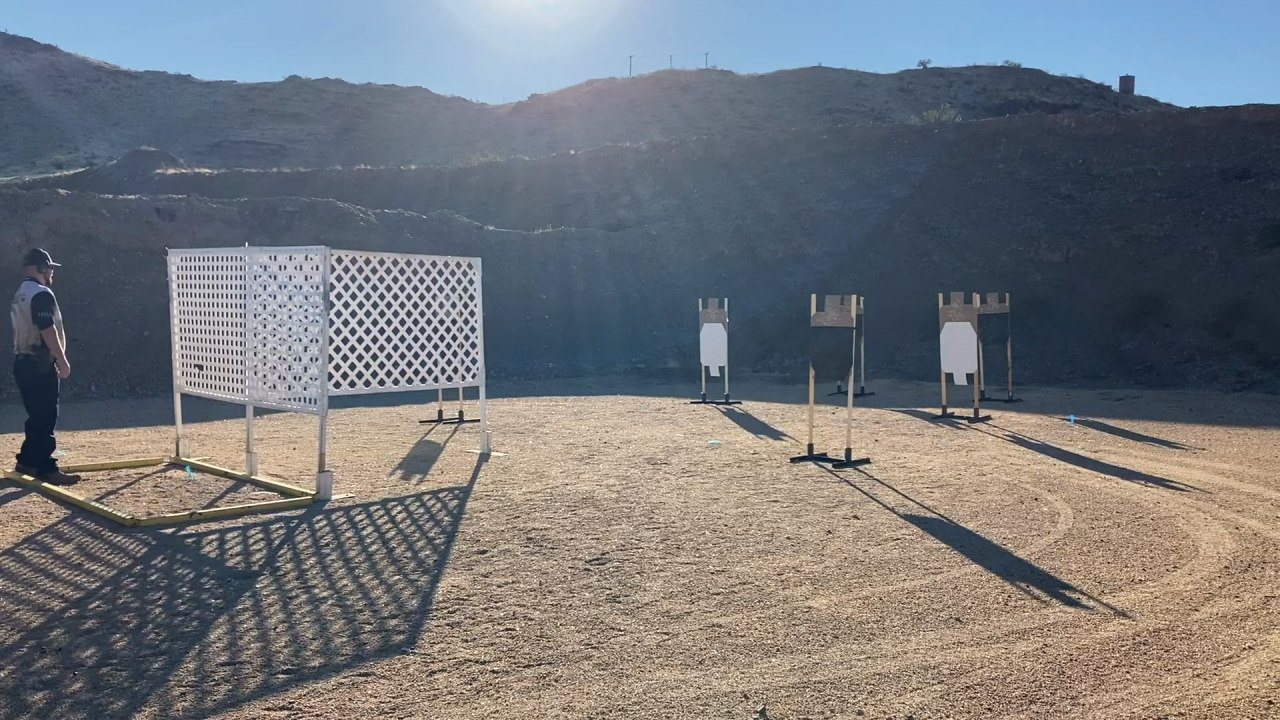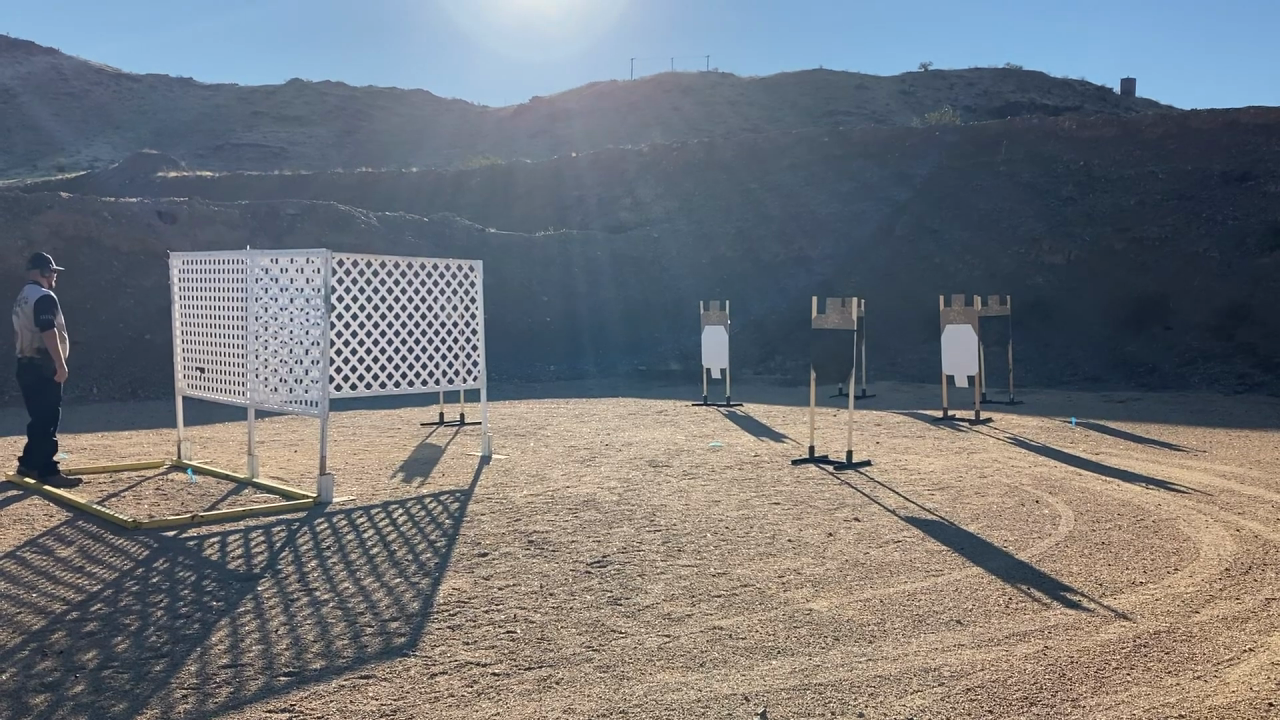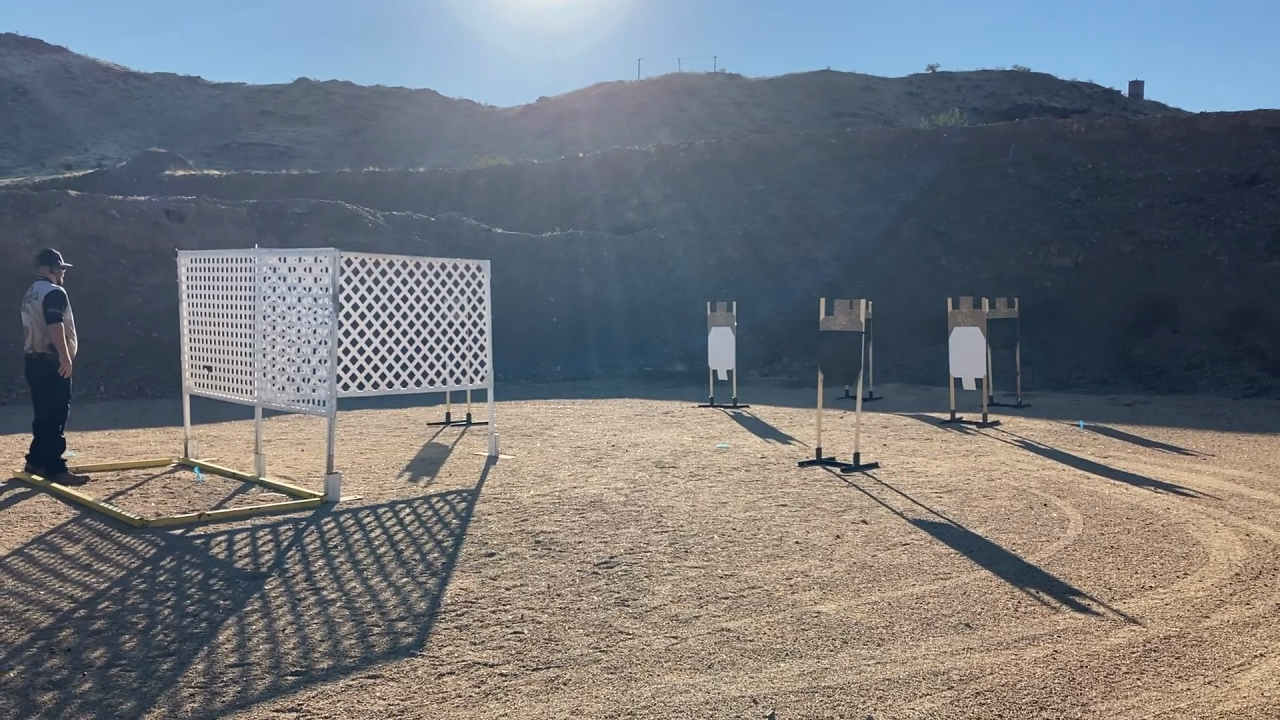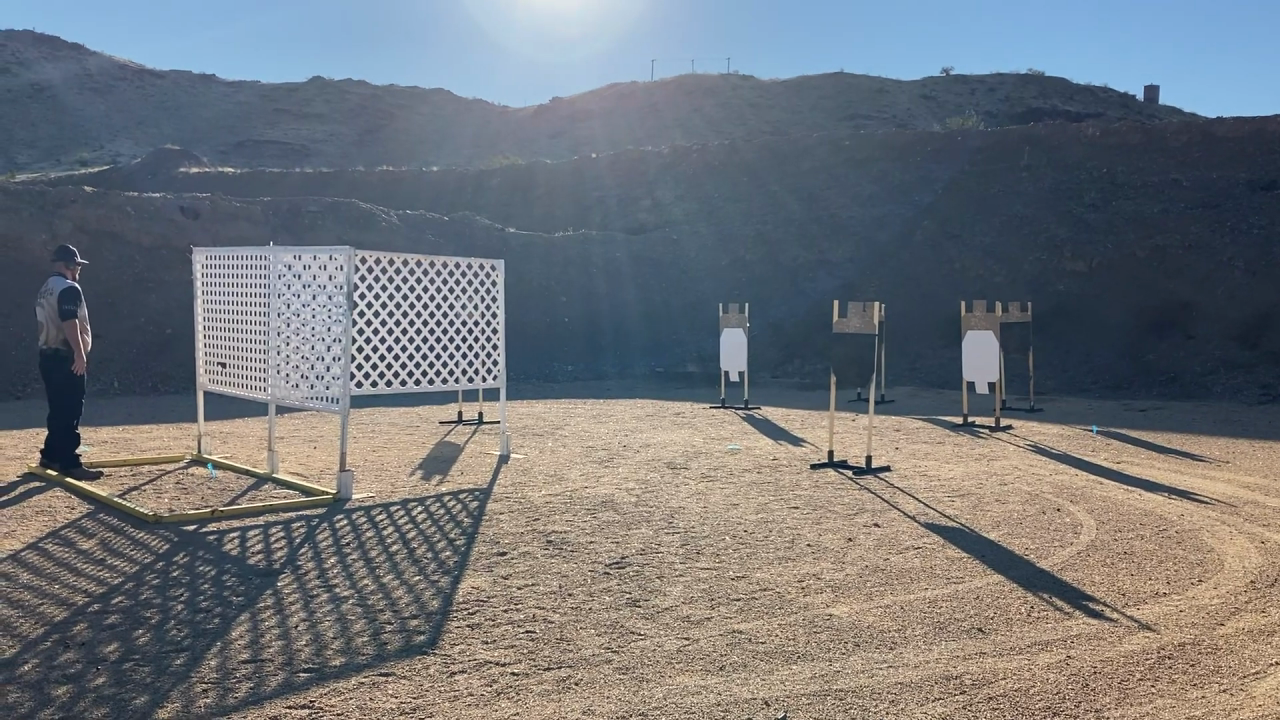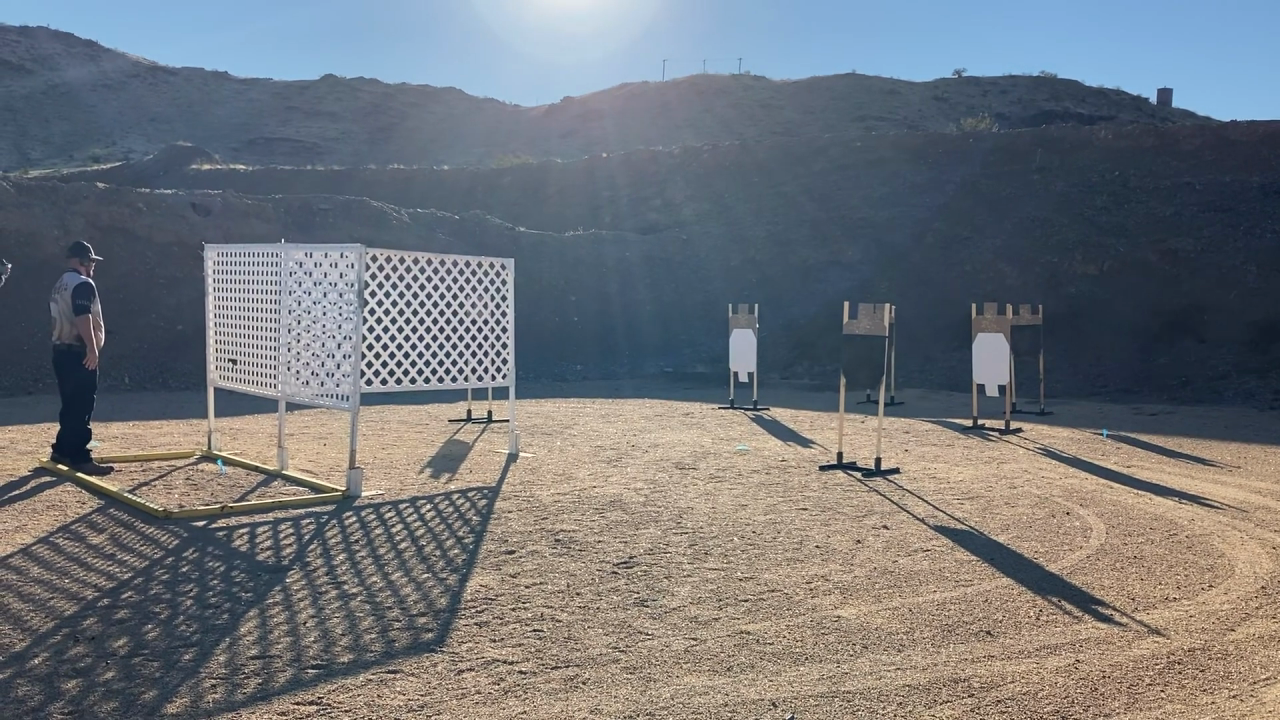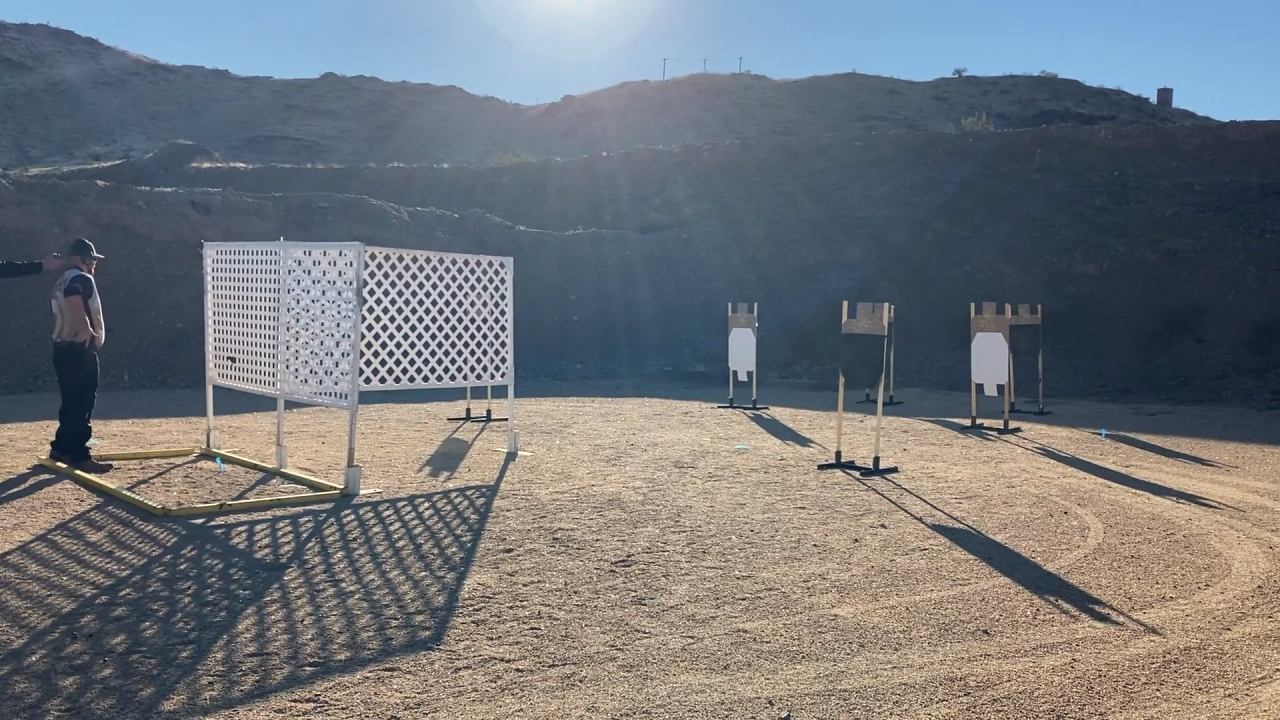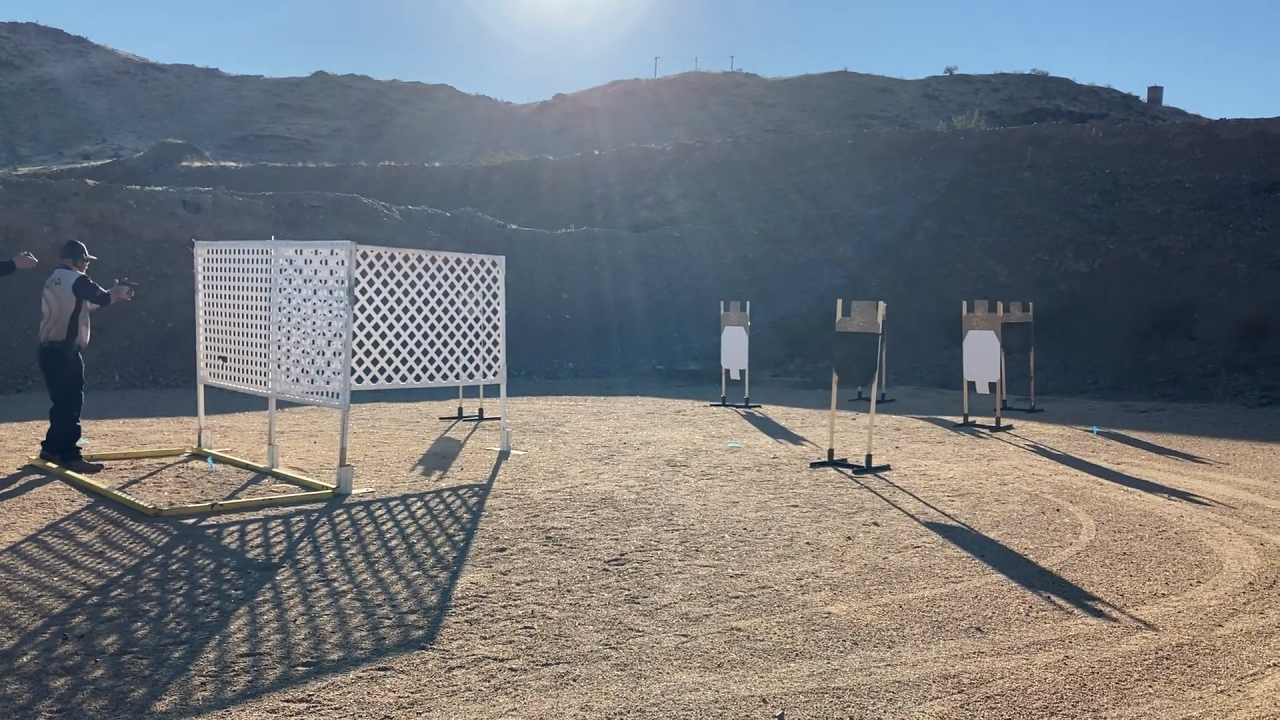
dt=0.7s
person 1, frame 1
left shoulder: (20, 294)
right shoulder: (41, 294)
right elbow: (47, 330)
right wrist: (62, 360)
left hip: (24, 362)
right hip: (39, 364)
left knee: (36, 416)
right knee: (45, 416)
left ankle: (27, 461)
right ankle: (45, 468)
person 1, frame 2
left shoulder: (22, 298)
right shoulder: (44, 297)
right elbow: (49, 333)
right wrist: (61, 364)
left hip: (26, 365)
right hip: (42, 367)
left knee: (39, 419)
right knee: (48, 420)
left ankle: (29, 464)
right ankle: (47, 471)
person 1, frame 3
left shoulder: (30, 294)
right shoulder: (54, 292)
right elbow: (55, 326)
right wrist: (65, 357)
left hip: (34, 360)
right hip: (52, 362)
left knee: (43, 415)
right knee: (55, 416)
left ankle: (36, 461)
right ankle: (55, 468)
person 1, frame 4
left shoulder: (45, 289)
right shoulder: (69, 288)
right elbow: (70, 323)
right wrist: (79, 353)
left hip: (48, 356)
right hip: (66, 358)
left knee: (58, 410)
right knee: (70, 412)
left ankle: (51, 456)
right ankle: (69, 463)
person 1, frame 5
left shoulder: (60, 285)
right shoulder: (83, 284)
right elbow: (83, 318)
right wrist: (92, 348)
left hip: (62, 351)
right hip: (79, 353)
left knee: (70, 405)
right knee: (81, 406)
left ankle: (62, 450)
right ankle: (80, 458)
person 1, frame 6
left shoulder: (63, 281)
right shoulder: (82, 279)
right elbow: (72, 297)
right wrist: (84, 328)
left hip: (63, 348)
right hip: (80, 350)
left knee: (71, 403)
right knee: (82, 404)
left ankle: (61, 448)
right ankle: (79, 456)
person 1, frame 7
left shoulder: (55, 280)
right shoulder: (76, 279)
left elbow: (82, 306)
right elbow: (102, 297)
left wrist: (114, 295)
right wrist: (119, 294)
left hip: (50, 349)
right hip: (64, 351)
left knee: (62, 403)
right knee: (70, 404)
left ankle: (52, 448)
right ankle: (69, 455)
